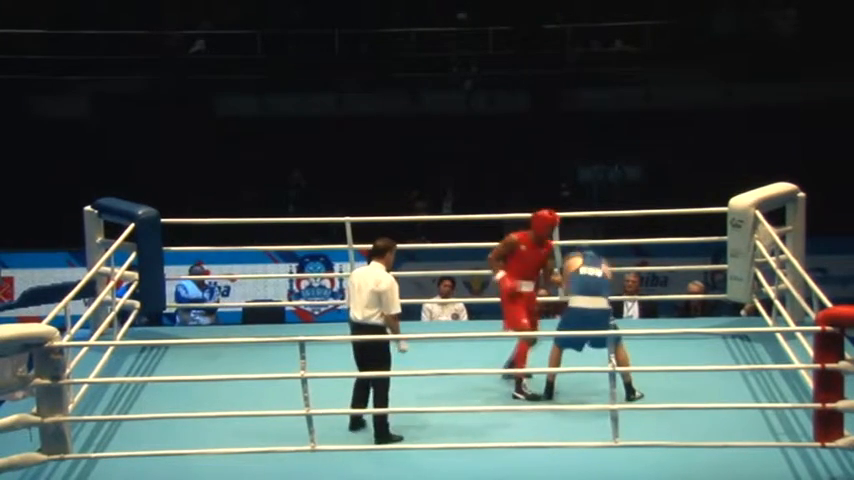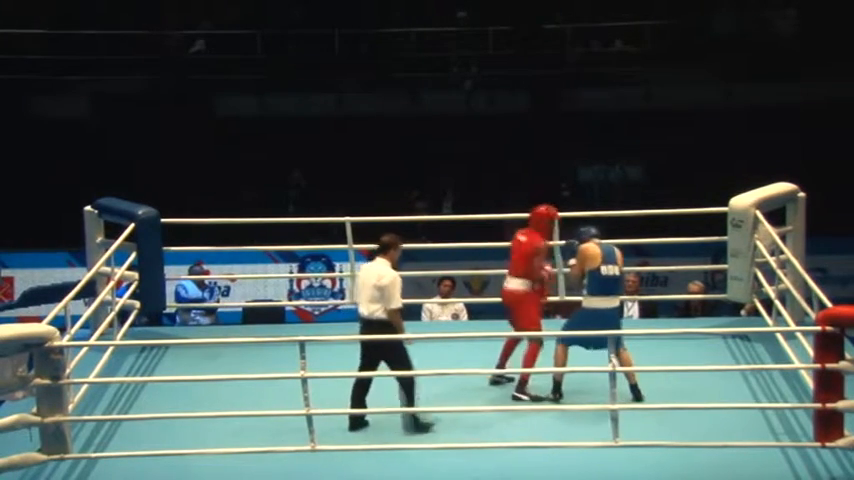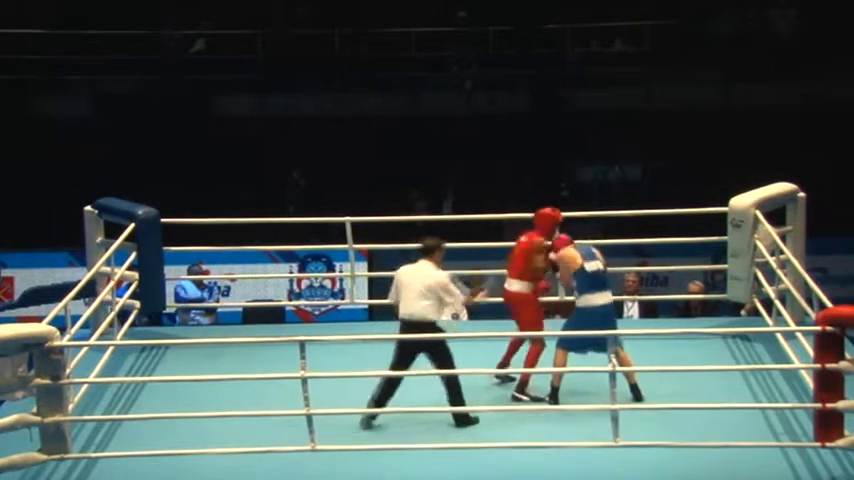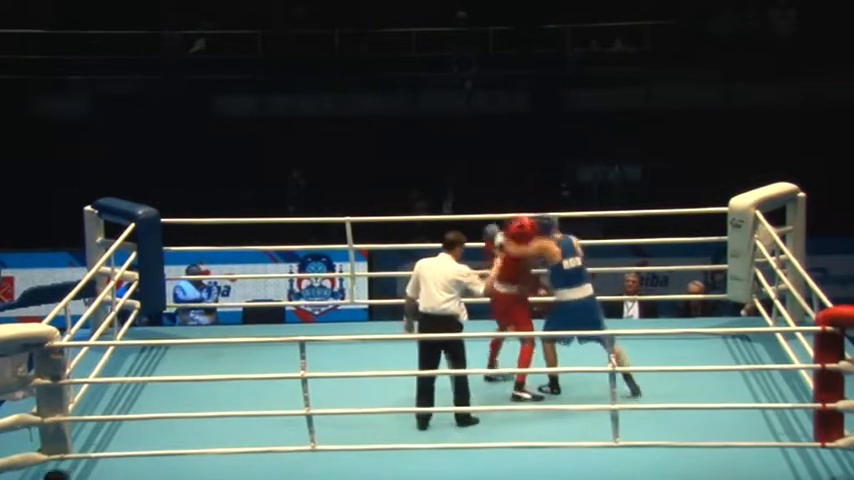
dt=0.4s
person 1, frame 1
left shoulder: (356, 274)
right shoulder: (386, 280)
left elbow: (351, 303)
right elbow: (391, 316)
right wrist: (399, 339)
left hip: (357, 331)
right hip: (375, 334)
left knee: (363, 377)
right knee: (380, 384)
left ankle: (356, 420)
right ankle: (381, 433)
person 1, frame 2
left shoulder: (364, 269)
right shoulder: (390, 275)
right elbow: (392, 311)
right wrist: (402, 333)
left hip: (366, 327)
right hip: (383, 329)
left knee: (364, 374)
right knee: (405, 373)
left ankle: (356, 419)
right ankle: (412, 419)
person 1, frame 3
left shoulder: (403, 271)
right shoulder: (440, 277)
left elbow: (394, 301)
right elbow: (459, 303)
right wrist: (475, 295)
left hip: (407, 328)
right hip: (429, 329)
left knee: (395, 372)
right knee: (448, 373)
left ankle: (372, 413)
right ankle: (461, 417)
person 1, frame 4
left shoulder: (422, 264)
right shoulder: (460, 270)
left elbow: (410, 296)
right elbow: (482, 289)
left wrist: (409, 319)
left hip: (427, 322)
right hip: (449, 323)
left knee: (426, 371)
right knee: (458, 370)
left ankle: (423, 418)
right ankle: (463, 416)
person 2, frame 1
left shoulder: (548, 246)
right shoulder: (515, 239)
left elbow: (548, 276)
right elbow: (492, 257)
left wrist: (559, 279)
right wrist: (500, 276)
left hip: (529, 293)
right hip: (513, 293)
left knee: (531, 335)
right knee: (526, 334)
left ankle: (511, 367)
right ankle: (519, 387)
person 2, frame 2
left shoulder: (520, 234)
right shoulder: (539, 243)
right elbow: (537, 273)
left wrist: (545, 270)
right wrist: (546, 274)
left hip: (510, 290)
right hip: (522, 293)
left knee: (518, 333)
right knee: (535, 340)
left ankle: (498, 373)
right ankle: (521, 389)
person 2, frame 3
left shoulder: (526, 237)
right shoulder: (538, 241)
right elbow: (540, 270)
right wrist: (550, 261)
left hip: (511, 290)
right hip: (521, 295)
left knee: (525, 333)
right knee: (537, 341)
left ankle: (502, 368)
right ankle: (520, 390)
person 2, frame 4
left shoulder: (497, 239)
right shoulder: (518, 255)
left hip: (496, 292)
right hip: (511, 296)
left knee: (503, 328)
right knee: (528, 341)
left ankle: (490, 369)
right ankle: (520, 388)
person 3, frame 1
left shoulder: (572, 260)
right shoulder: (604, 265)
left elbow: (566, 288)
left hip: (577, 311)
right hip: (601, 310)
left knee: (558, 346)
right knee: (617, 345)
left ankle: (548, 391)
right ankle: (630, 390)
person 3, frame 2
left shoulder: (585, 248)
right shoulder: (616, 251)
left elbow: (575, 279)
left wrist: (573, 262)
left hip: (591, 309)
right hip: (613, 309)
left knee: (563, 343)
right knee: (618, 348)
left ankle: (557, 389)
right ankle: (636, 391)
person 3, frame 3
left shoulder: (564, 254)
right shoulder: (594, 250)
left elbow: (567, 283)
left hip: (586, 308)
right hip: (607, 304)
left knee: (562, 347)
right knee: (616, 348)
left ankle: (554, 393)
right ankle: (636, 391)
person 3, frame 4
left shoulder: (544, 244)
right shoulder: (573, 241)
left elbow: (515, 251)
left hip: (567, 302)
right hip: (588, 298)
left knee: (548, 340)
right knee: (608, 341)
left ankle: (554, 384)
right ankle: (630, 382)
